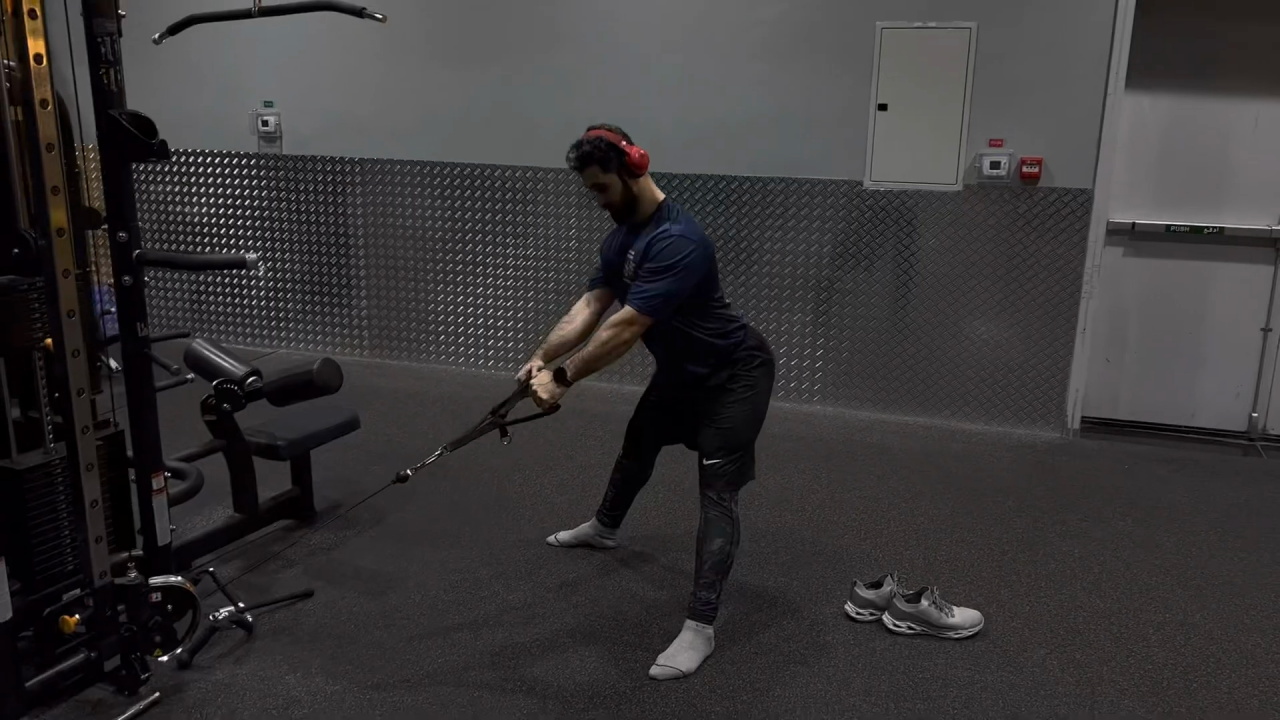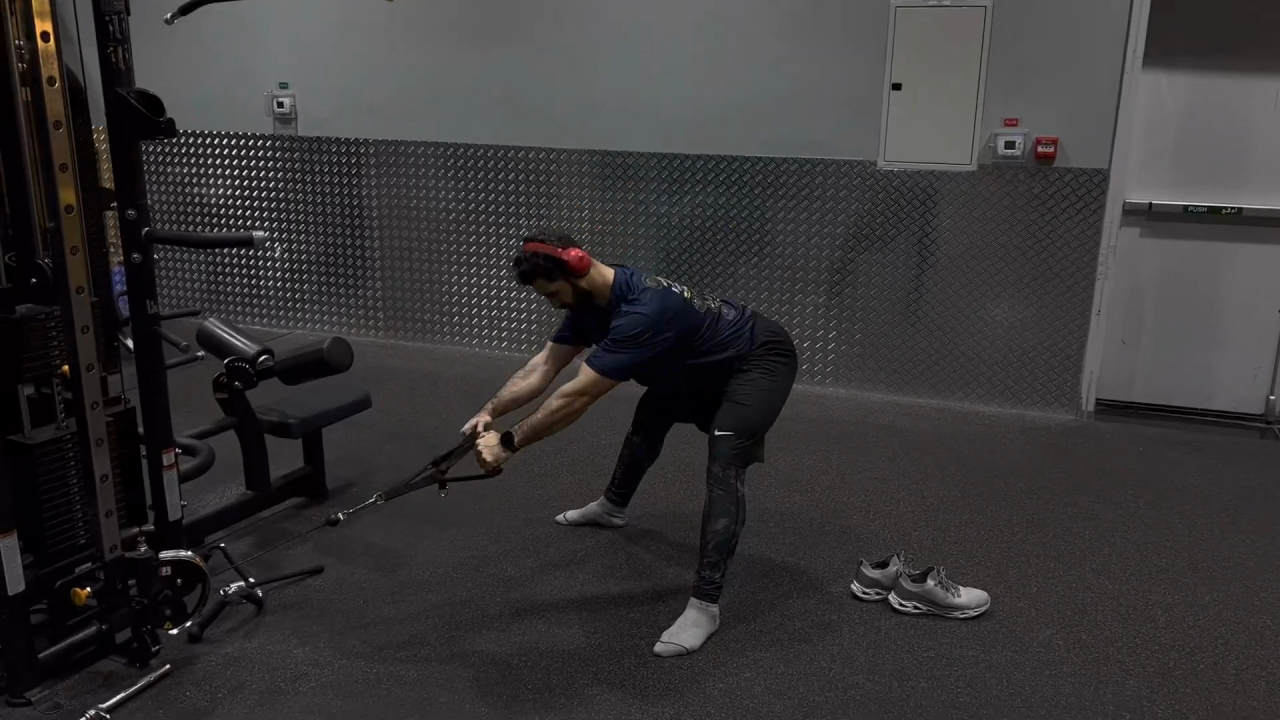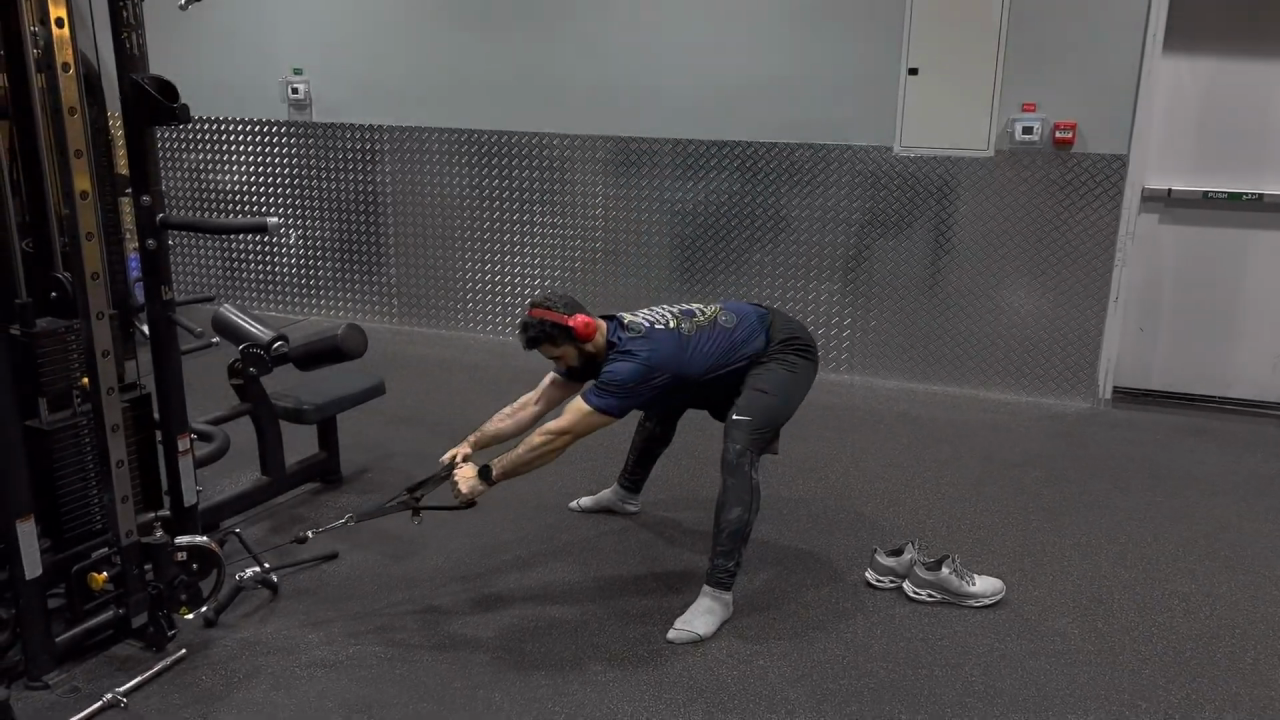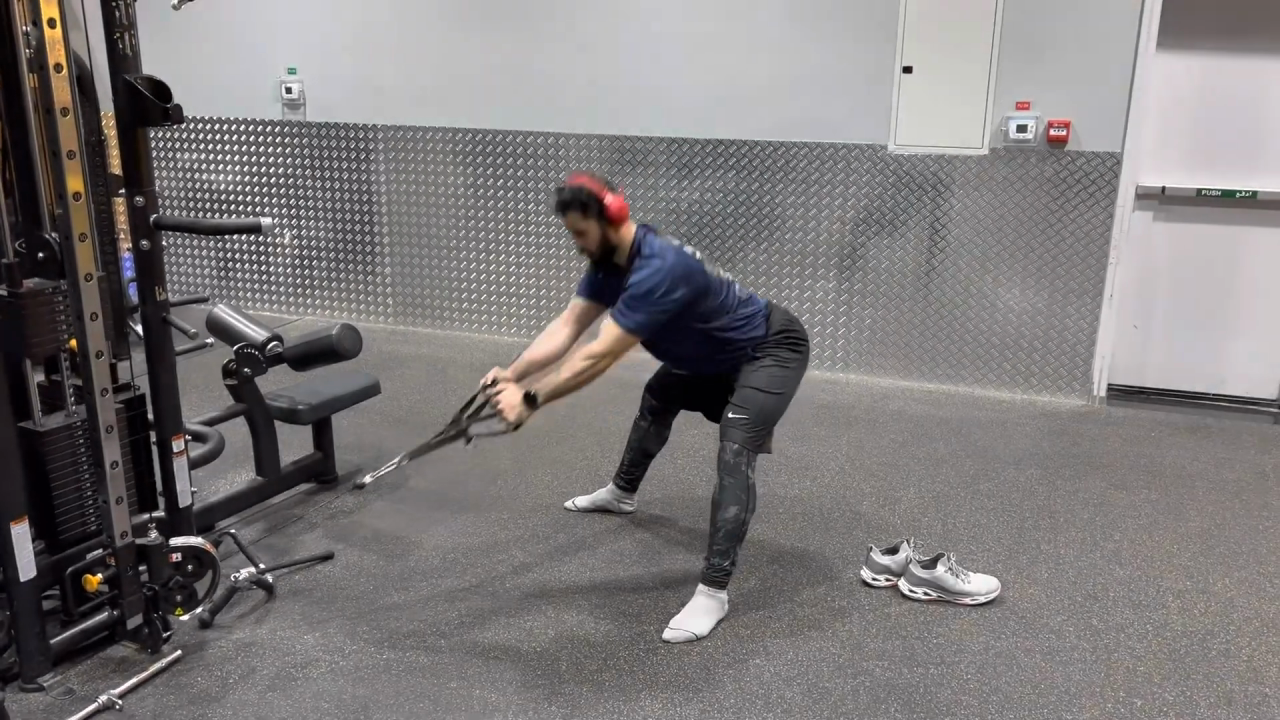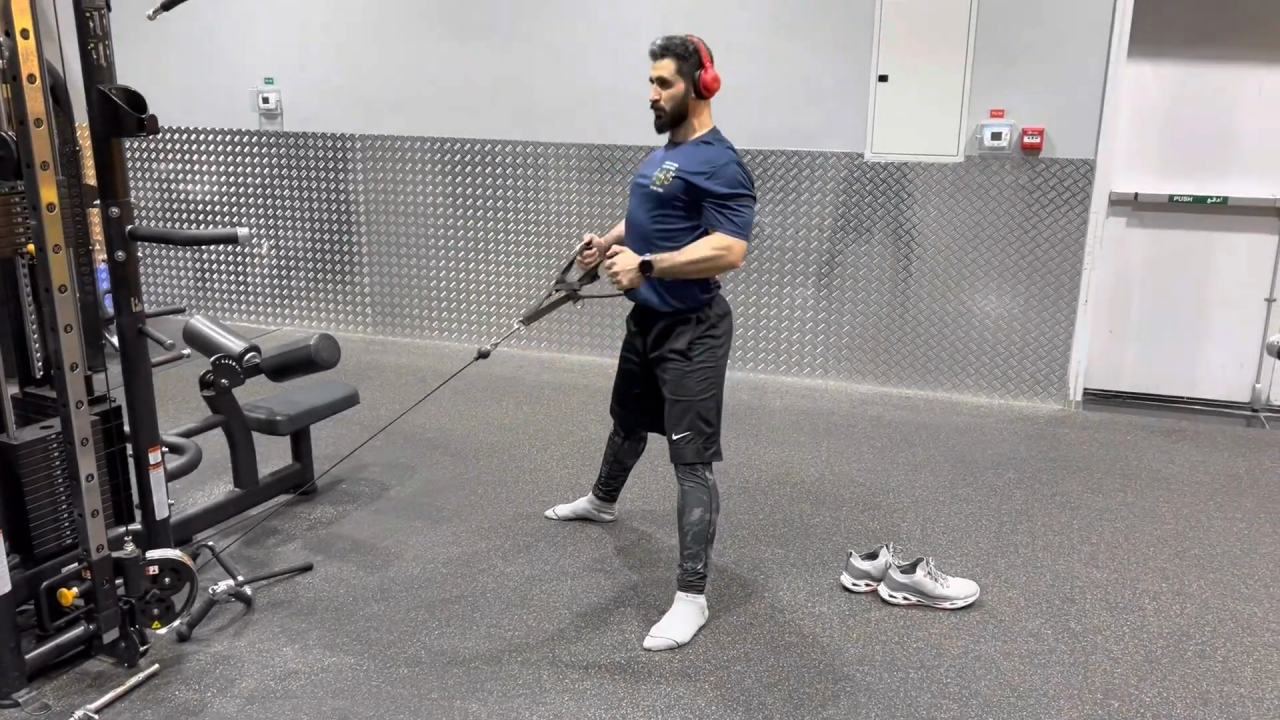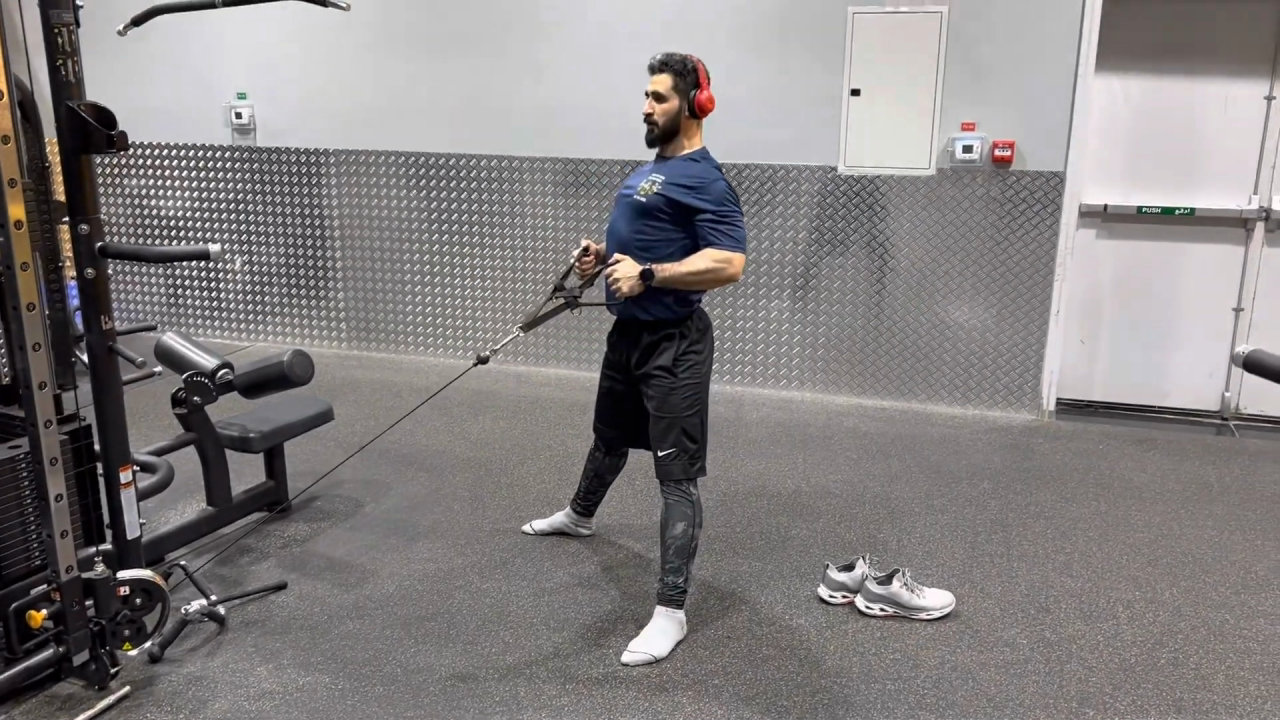
dt=0.7s
person 1, frame 1
left shoulder: (677, 241)
right shoulder: (622, 237)
left elbow: (624, 329)
right elbow: (589, 307)
left wrist: (563, 378)
right wrist: (541, 357)
left hip: (735, 376)
right hip: (683, 370)
left knee: (716, 491)
right knee: (637, 445)
left ankle: (700, 626)
right ankle: (604, 528)
person 1, frame 2
left shoulder: (642, 312)
right shoulder: (590, 301)
left elbow: (578, 396)
right elbow: (544, 365)
left wrist: (510, 442)
right wrist: (490, 412)
left hip: (760, 360)
left knee: (723, 470)
right knee: (648, 419)
left ankle: (705, 605)
right ankle: (613, 506)
person 1, frame 3
left shoulder: (635, 360)
right shoulder: (601, 339)
left elbow: (559, 435)
right elbow: (534, 403)
left wrist: (486, 476)
right wrist: (471, 442)
left hip: (782, 351)
right hip: (742, 344)
left knee: (738, 453)
right knee: (658, 401)
left ankle: (718, 594)
right ankle: (626, 494)
person 1, frame 4
left shoulder: (659, 269)
right shoulder: (612, 261)
left elbow: (599, 356)
right elbow: (568, 325)
left wrist: (530, 399)
right wrist: (511, 374)
left hip: (772, 350)
right hip: (714, 354)
left knee: (734, 453)
right knee: (657, 402)
left ankle: (713, 592)
right ankle: (622, 493)
person 1, frame 5
left shoulder: (718, 164)
right shoulder: (664, 153)
left elbow: (729, 250)
left wrist: (647, 265)
right wrist: (609, 242)
left hip: (692, 330)
right hip: (647, 318)
left knee: (691, 459)
right knee: (628, 422)
left ankle: (692, 597)
right ankle: (602, 501)
person 1, frame 6
left shoulder: (704, 180)
right shoulder: (651, 168)
left elbow: (729, 263)
left wrist: (648, 275)
right wrist: (602, 252)
left hip: (673, 342)
right hip: (627, 332)
left knee: (676, 474)
right knee: (609, 437)
left ankle: (671, 611)
right ankle: (579, 515)
